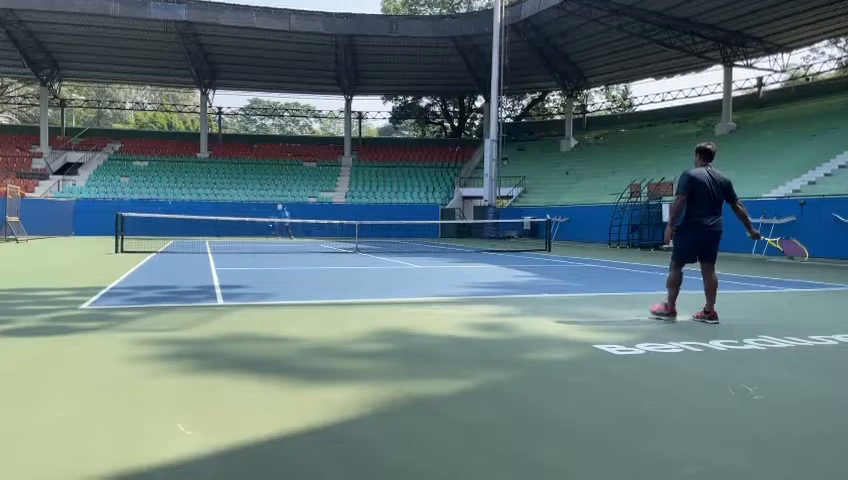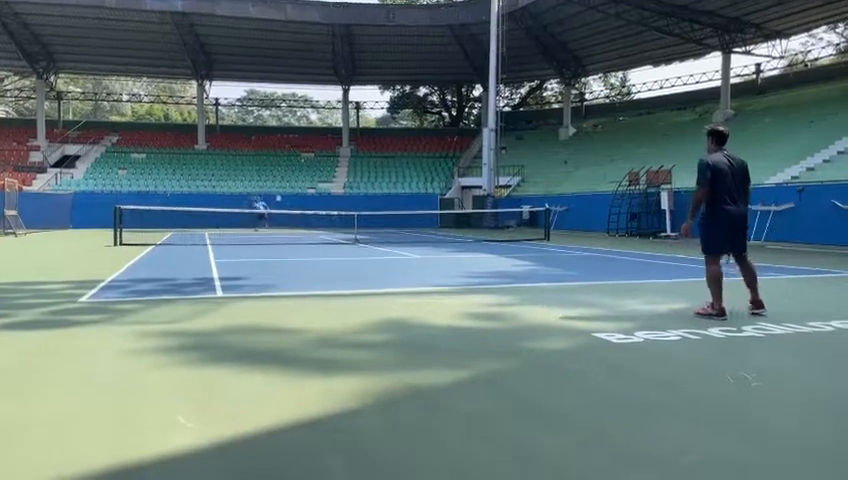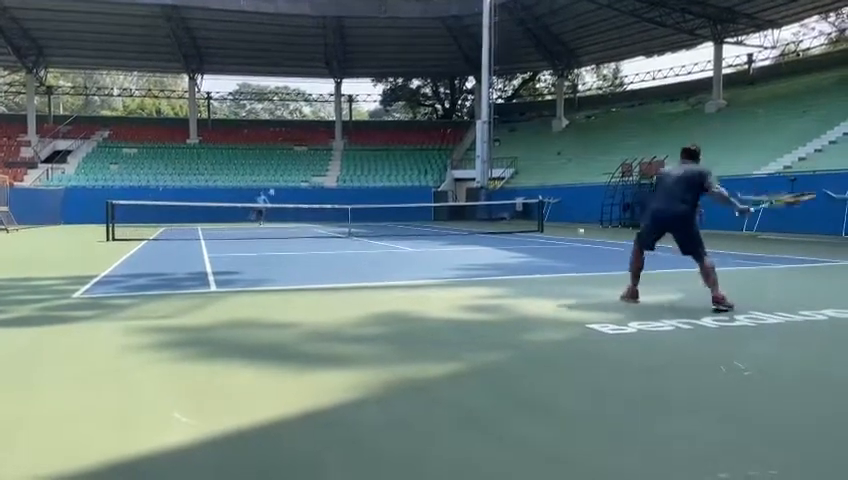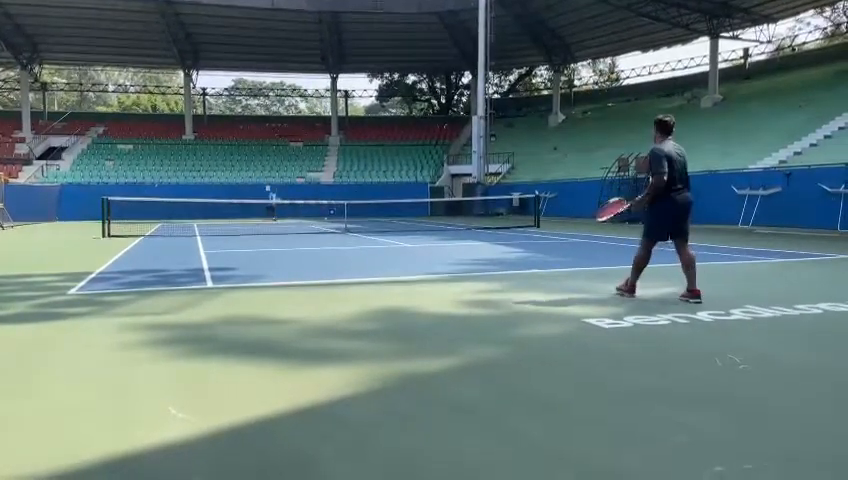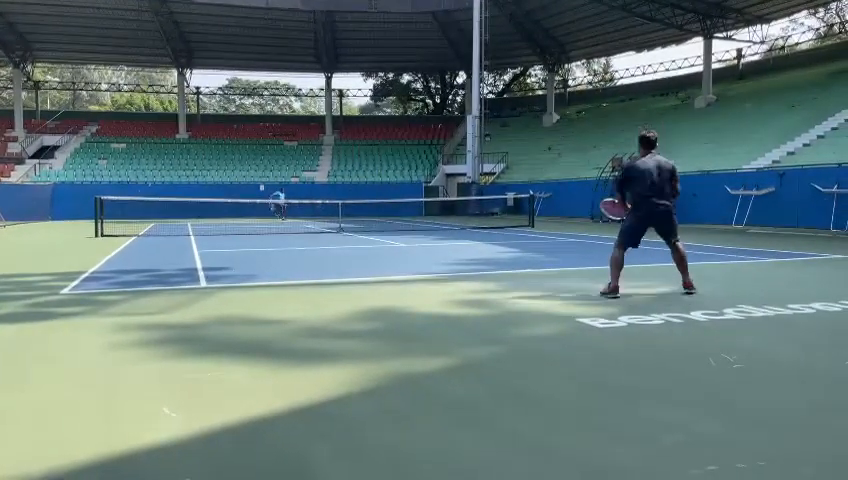
dt=1s
person 1, frame 1
left shoulder: (689, 175)
right shoulder: (723, 179)
left elbow: (680, 202)
right elbow: (737, 206)
left wrist: (670, 226)
right wrist: (750, 228)
left hip: (692, 228)
right hip: (714, 229)
left knee: (676, 266)
right knee: (708, 269)
left ankle: (669, 308)
right ankle: (709, 311)
person 1, frame 2
left shoulder: (707, 162)
right shoulder: (741, 162)
left elbow: (702, 193)
right elbow: (747, 191)
left wrist: (690, 219)
left hip: (716, 217)
right hip: (738, 216)
left knee: (712, 260)
right knee: (742, 258)
left ankle: (717, 307)
right ankle: (756, 301)
person 1, frame 3
left shoulder: (663, 172)
right shoulder: (701, 172)
right elbow: (716, 191)
right wrist: (737, 206)
left hip: (656, 214)
right hip: (683, 216)
left knee: (638, 249)
right knee: (702, 257)
left ankle: (632, 291)
right ankle: (718, 297)
person 1, frame 4
left shoulder: (658, 151)
right shoulder: (679, 150)
left elbow: (660, 180)
left wrist: (644, 199)
right wrist: (648, 194)
left hip: (664, 204)
right hip: (683, 201)
left knee: (647, 244)
right knee: (683, 245)
left ankle: (630, 285)
right ankle: (693, 290)
person 1, frame 5
left shoulder: (630, 167)
right shoulder: (668, 164)
left elbow: (620, 195)
right elbow: (676, 191)
left wrist: (628, 206)
left hip: (640, 211)
right hip: (665, 210)
left knee: (619, 247)
right knee: (675, 244)
left ankle: (613, 286)
right ankle: (687, 282)
